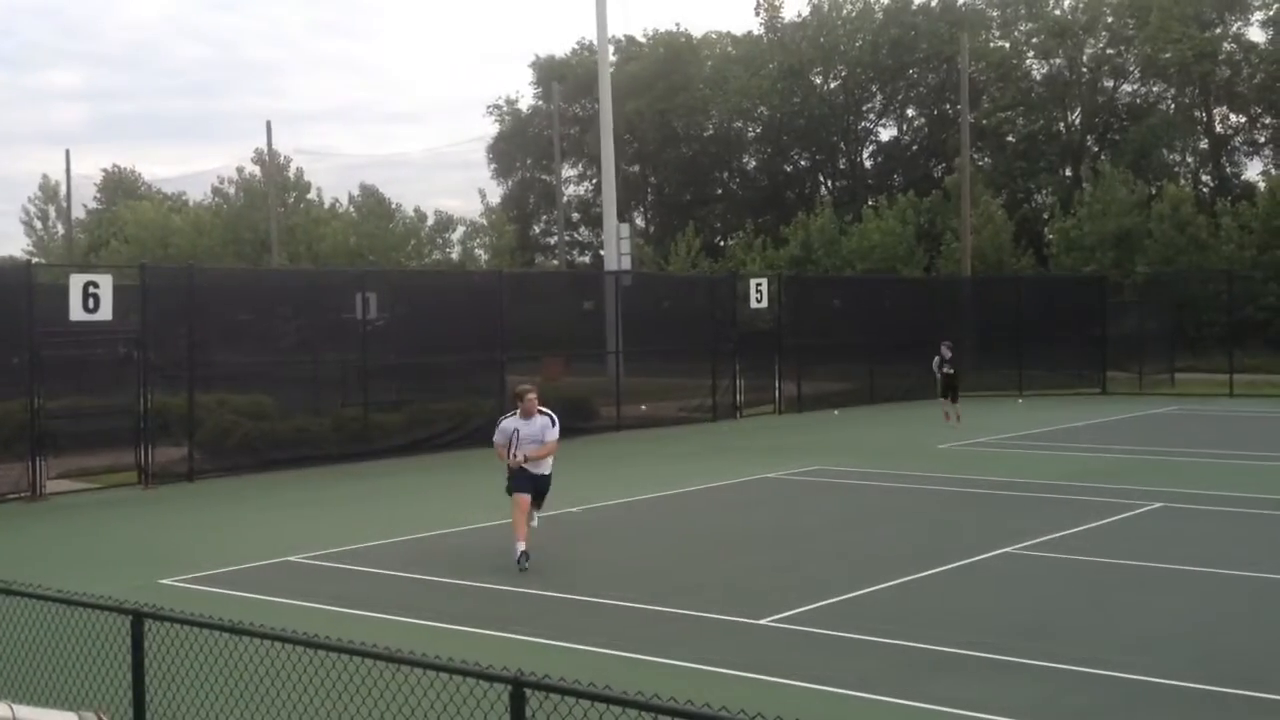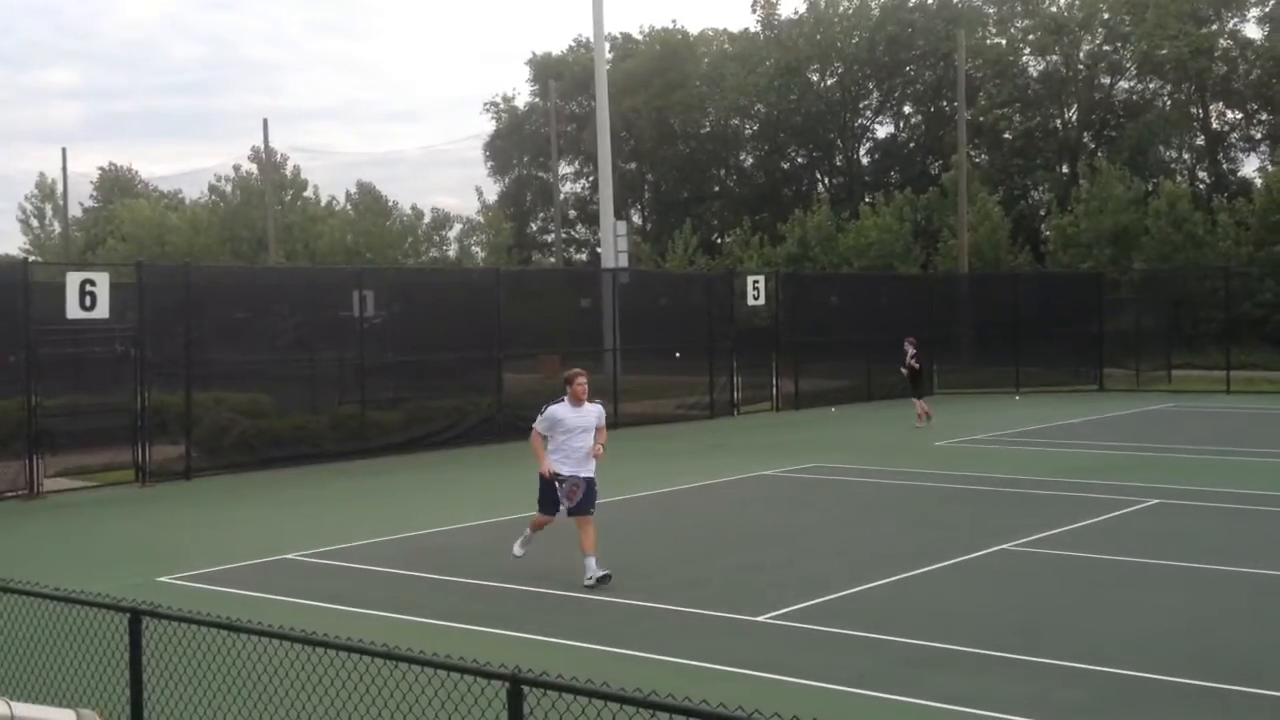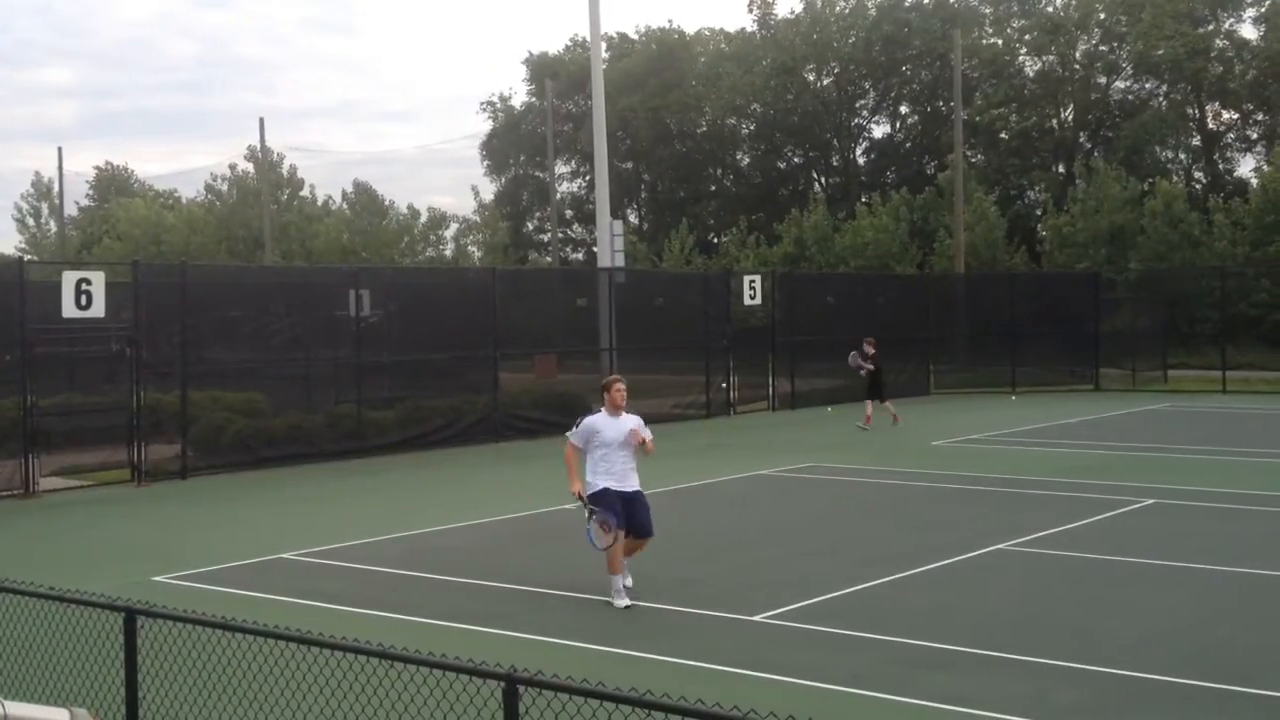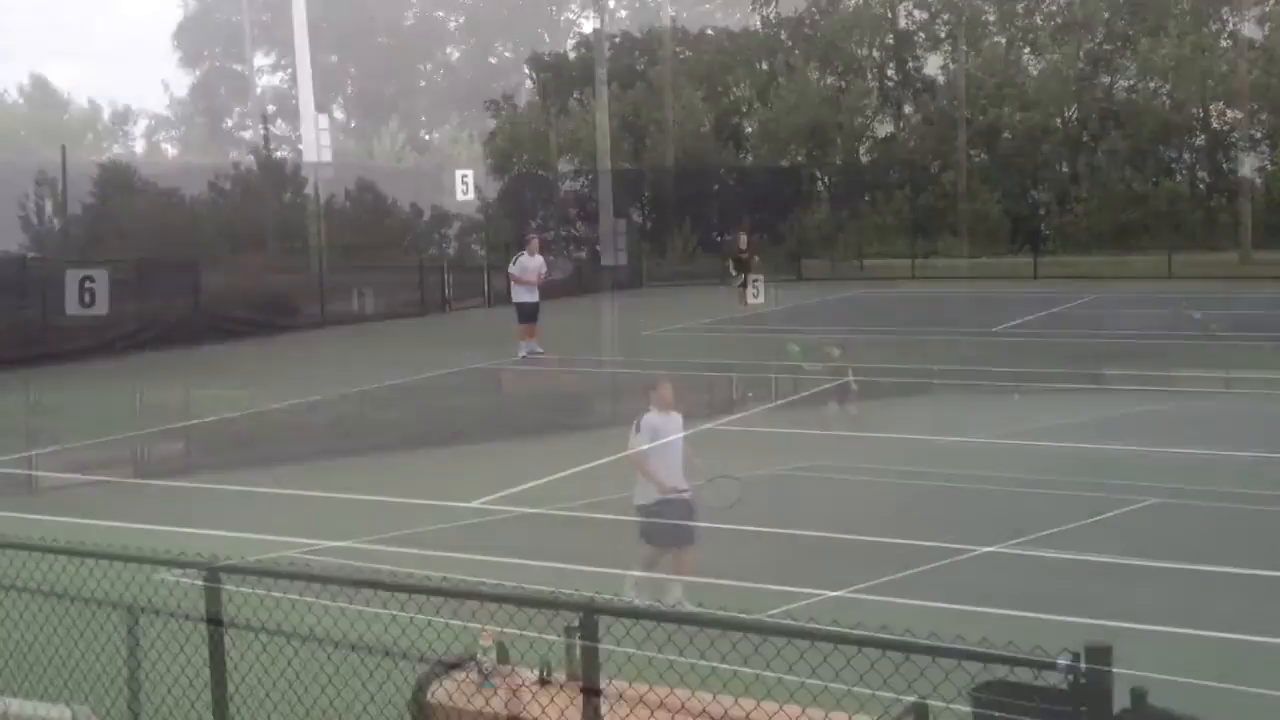
dt=0.4s
person 1, frame 1
left shoulder: (548, 418)
right shoulder: (506, 422)
left elbow: (551, 448)
right elbow: (498, 446)
left wrist: (526, 457)
right wrist: (510, 459)
left hip: (542, 468)
right hip: (518, 467)
left knee: (536, 503)
right knee: (522, 502)
left ankle: (531, 513)
right ankle: (521, 551)
person 1, frame 2
left shoulder: (596, 409)
right shoulder: (553, 410)
left elbow: (601, 429)
right elbow: (536, 436)
left wrist: (600, 445)
right wrist: (543, 462)
left hip: (584, 474)
right hip: (555, 471)
left knee: (586, 518)
right knee: (546, 517)
left ankle: (591, 571)
right ankle: (527, 536)
person 1, frame 3
left shoulder: (634, 421)
right shoulder: (590, 421)
left elbow: (649, 449)
right elbow: (570, 449)
left wrist: (642, 441)
right wrist: (575, 481)
left hip: (631, 487)
right hip: (602, 488)
left knee: (643, 534)
right knee: (616, 535)
left ankle: (620, 563)
right ankle: (617, 591)
person 1, frame 4
left shoulder: (676, 418)
right shoulder: (646, 422)
right elbow: (638, 458)
right wrist: (662, 483)
left hip: (678, 493)
right hip: (655, 496)
left knee: (683, 546)
right knee: (660, 547)
left ankle: (675, 597)
right ankle: (635, 581)
